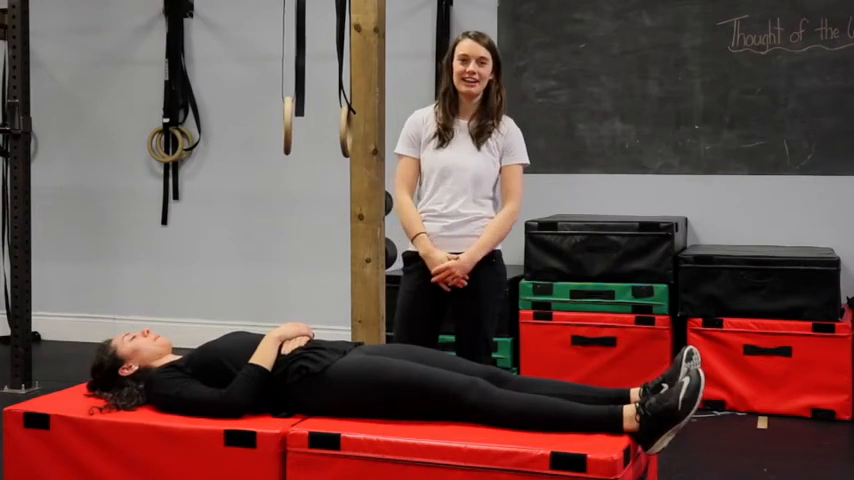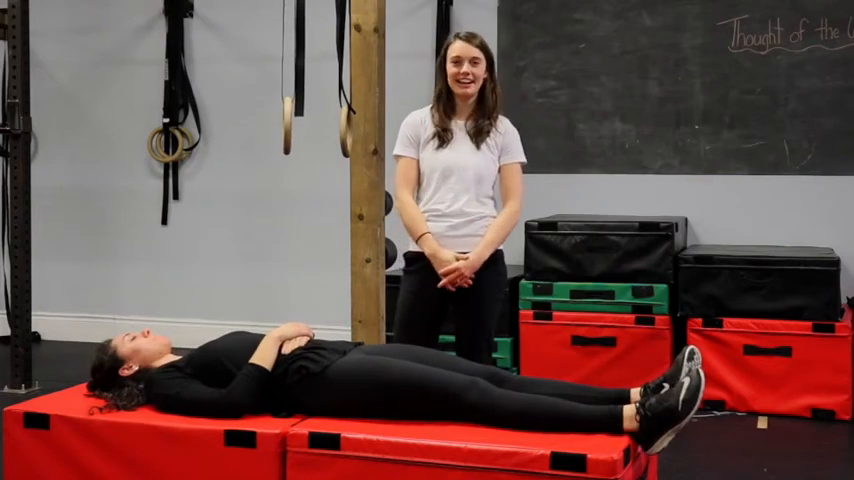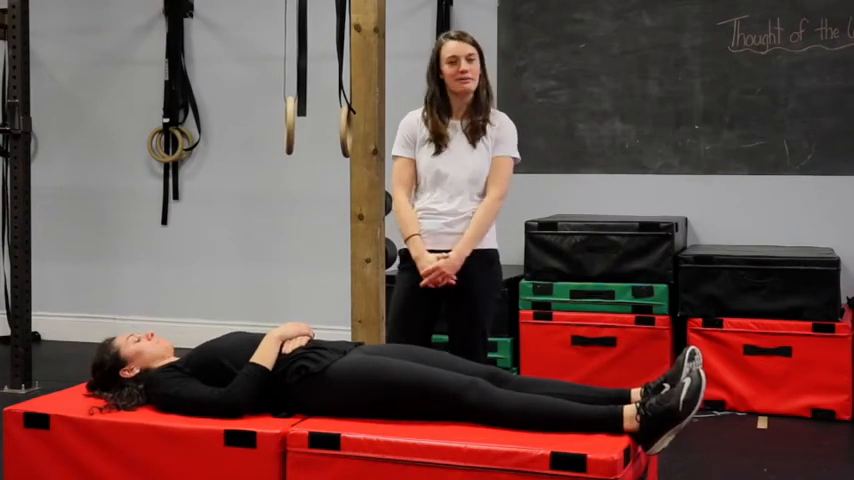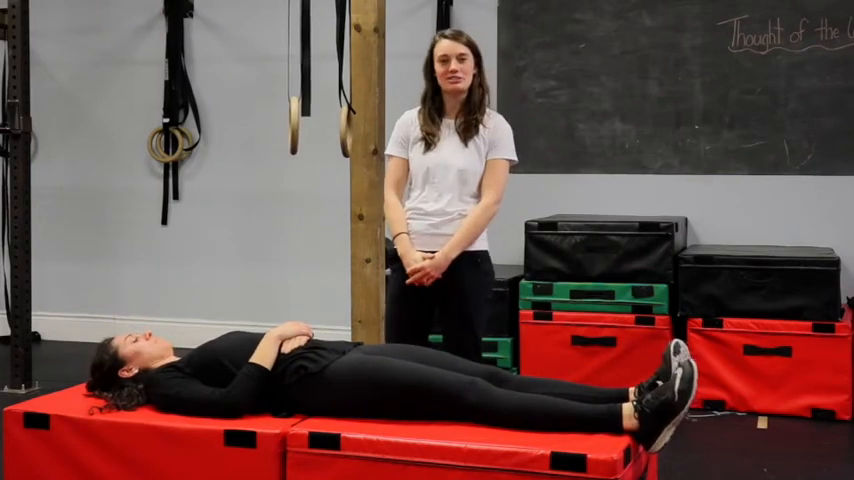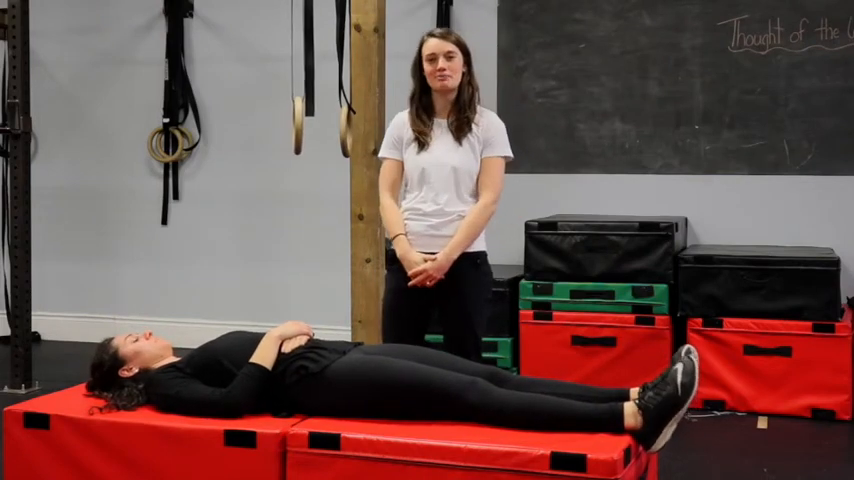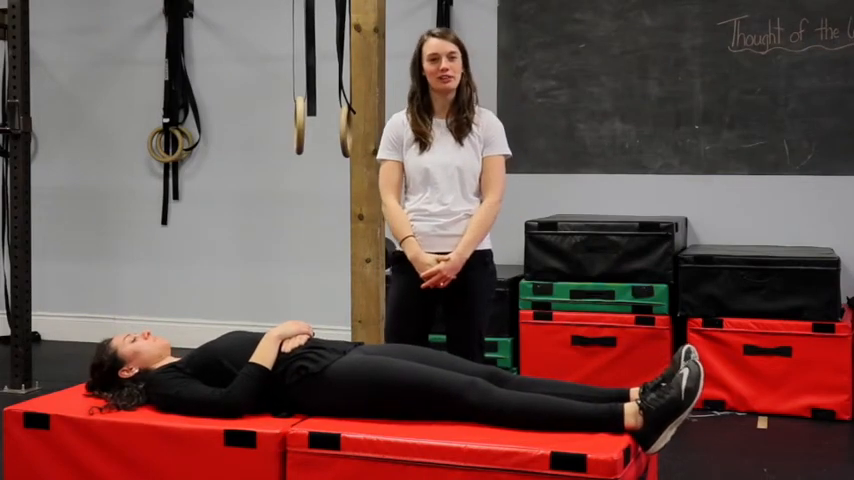
dt=0.3s
person 1, frame 1
left shoulder: (194, 358)
right shoulder: (166, 385)
right elbow: (237, 402)
left wrist: (285, 337)
right wrist: (274, 339)
left hip: (339, 354)
right hip: (320, 384)
left knee: (489, 375)
right knee: (472, 397)
left ankle: (637, 396)
right ankle: (632, 421)
person 1, frame 2
left shoulder: (192, 359)
right shoulder: (166, 385)
right elbow: (237, 402)
left wrist: (284, 336)
right wrist: (274, 339)
left hip: (338, 354)
right hip: (318, 383)
left knee: (490, 375)
right knee: (473, 396)
left ankle: (637, 397)
right ankle: (632, 420)
person 1, frame 3
left shoulder: (193, 358)
right shoulder: (166, 386)
right elbow: (236, 400)
left wrist: (285, 336)
right wrist: (273, 339)
left hip: (341, 354)
right hip: (318, 384)
left knee: (491, 376)
right knee: (473, 398)
left ankle: (638, 397)
right ankle: (632, 422)
person 1, frame 4
left shoulder: (193, 359)
right shoulder: (168, 387)
right elbow: (236, 401)
left wrist: (287, 335)
right wrist: (274, 339)
left hip: (339, 354)
right hip: (318, 383)
left knee: (492, 376)
right knee: (473, 397)
left ankle: (636, 395)
right ankle: (632, 420)
person 1, frame 5
left shoulder: (194, 359)
right shoulder: (166, 387)
right elbow: (236, 402)
left wrist: (287, 336)
right wrist: (274, 339)
left hip: (340, 354)
right hip: (319, 383)
left knee: (492, 376)
right knee: (474, 397)
left ankle: (637, 396)
right ankle: (634, 419)
person 1, frame 6
left shoulder: (193, 360)
right shoulder: (166, 386)
right elbow: (236, 401)
left wrist: (288, 335)
right wrist: (274, 339)
left hip: (341, 355)
right hip: (318, 382)
left knee: (491, 376)
right knee: (474, 397)
left ankle: (636, 396)
right ankle: (634, 420)
person 2, frame 1
left shoulder: (505, 131)
right shoulder: (421, 122)
left elbow: (511, 206)
right elbow: (402, 195)
left wrist: (469, 259)
right wrist: (429, 252)
left hip: (481, 262)
right hip: (423, 259)
left knee: (474, 363)
person 2, frame 2
left shoulder: (502, 130)
right shoulder: (417, 123)
left elbow: (513, 205)
right elbow: (404, 196)
left wrist: (475, 258)
right wrist: (435, 252)
left hip: (483, 263)
right hip: (424, 258)
left knee: (474, 362)
person 2, frame 3
left shoulder: (499, 126)
right shoulder: (415, 123)
left elbow: (494, 198)
right elbow: (400, 195)
left wrist: (456, 257)
right wrist: (420, 253)
left hip: (476, 259)
right hip: (418, 258)
left knee: (468, 361)
person 2, frame 4
left shoulder: (494, 127)
right shoulder: (410, 123)
left elbow: (490, 201)
right elbow: (392, 194)
left wrist: (444, 258)
right wrist: (406, 251)
left hip: (467, 260)
right hip: (411, 259)
left knee: (463, 361)
person 2, frame 5
left shoulder: (487, 125)
right shoulder: (402, 125)
left elbow: (488, 200)
right elbow: (387, 196)
left wrist: (445, 258)
right wrist: (406, 252)
left hip: (465, 260)
right hip: (407, 261)
left knee: (463, 362)
person 2, frame 6
left shoulder: (485, 124)
right shoulder: (400, 125)
left elbow: (492, 199)
right elbow: (389, 198)
left wrist: (457, 258)
right wrist: (416, 254)
left hip: (471, 260)
right hip: (412, 260)
left knee: (466, 361)
